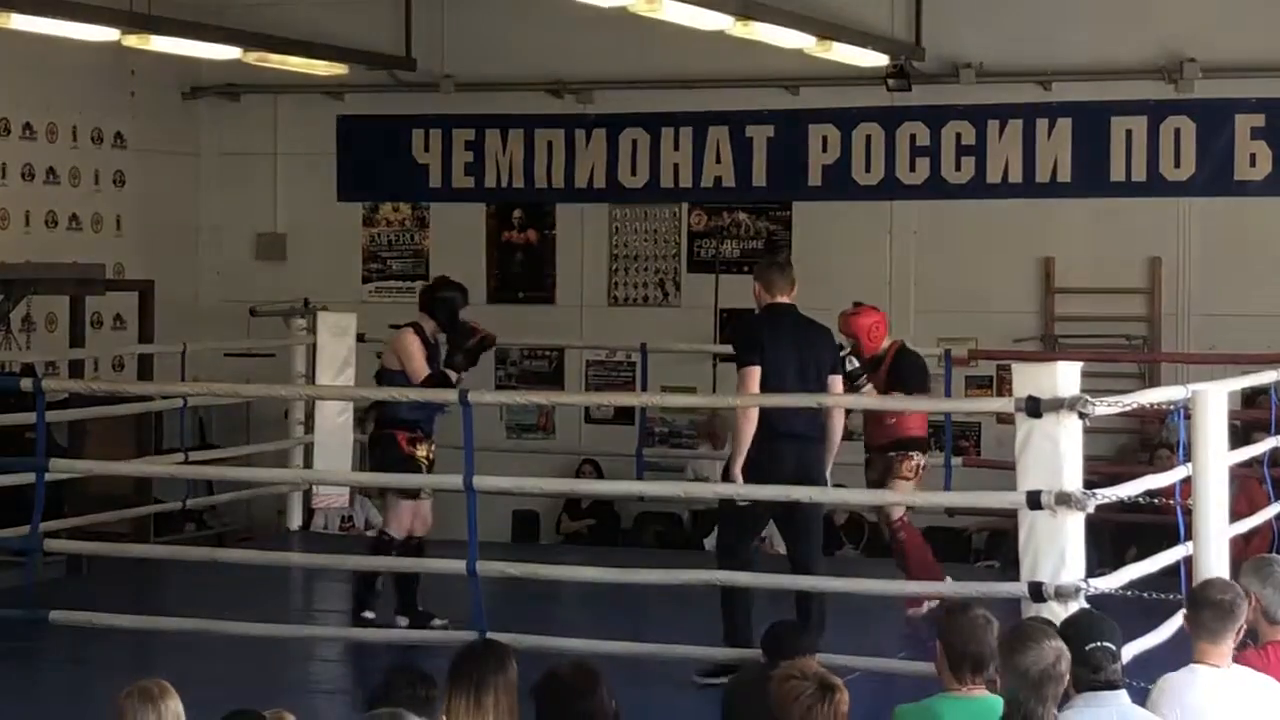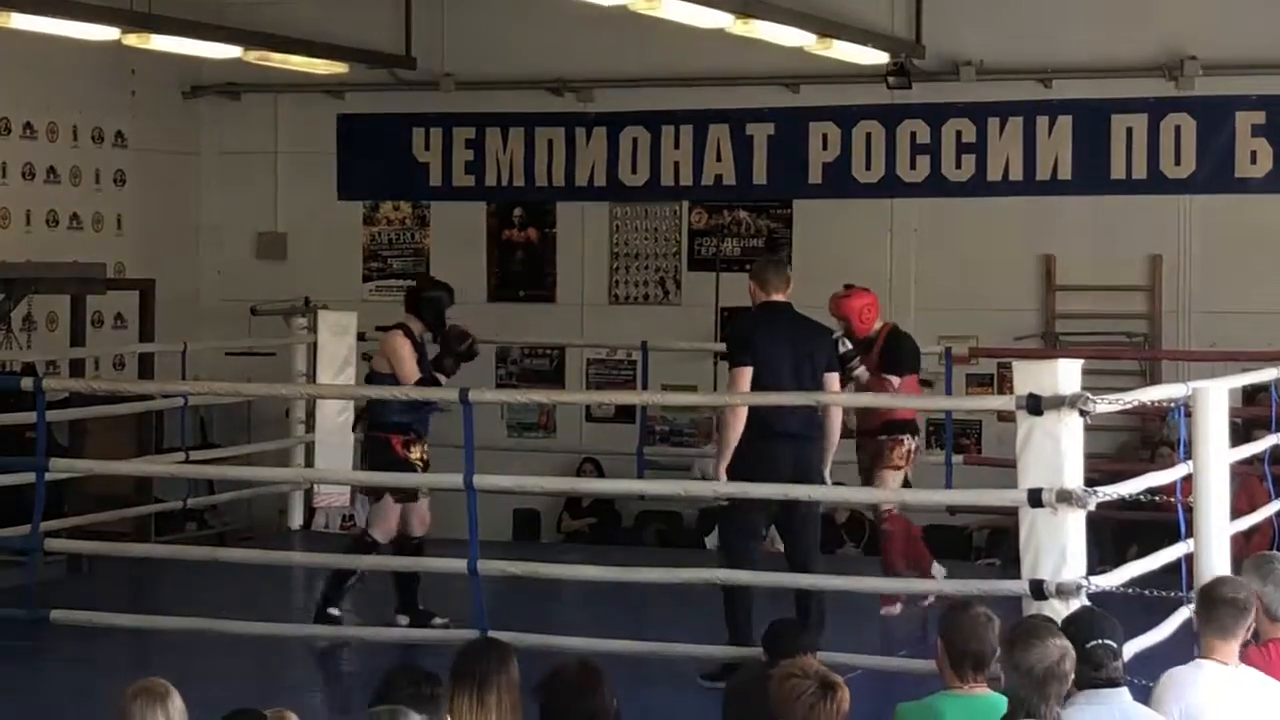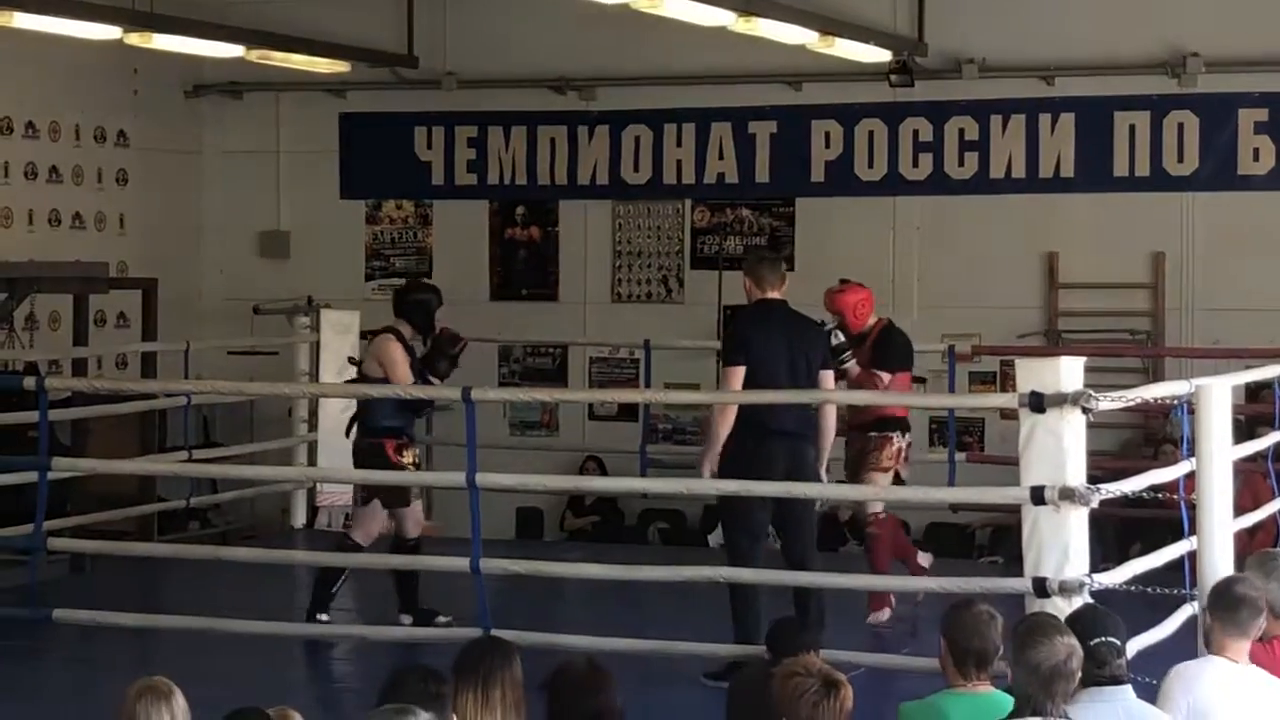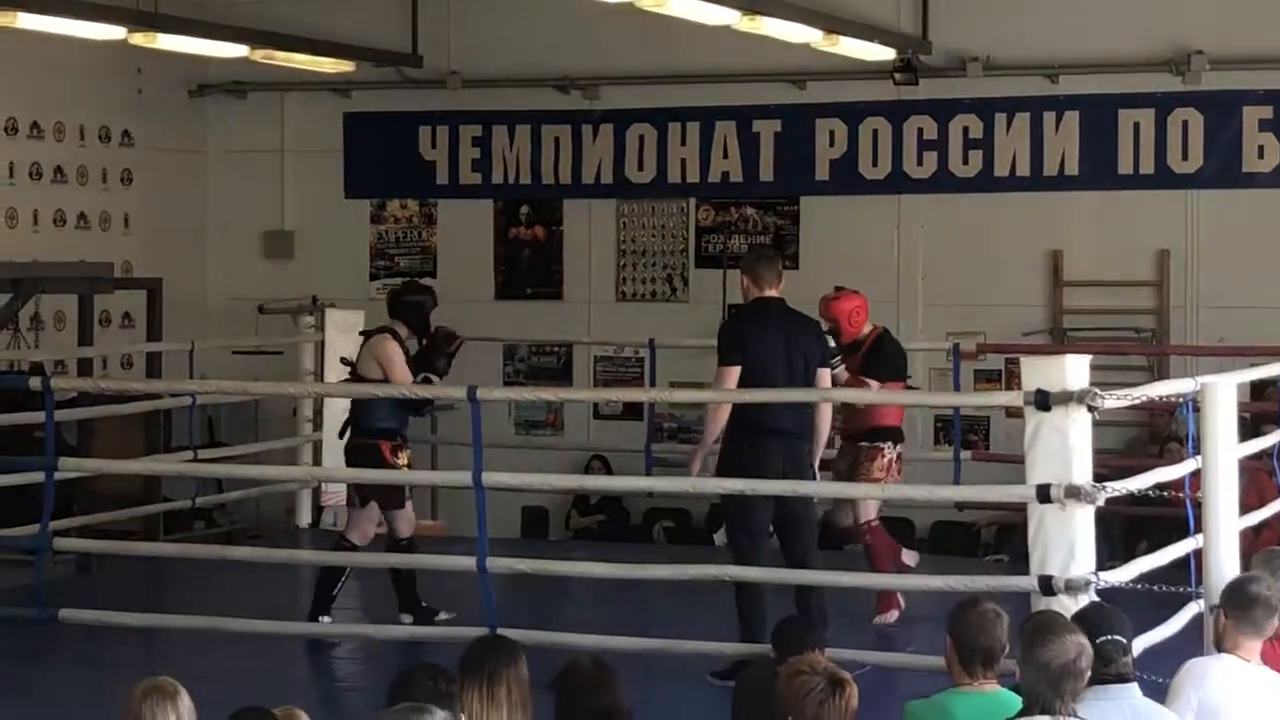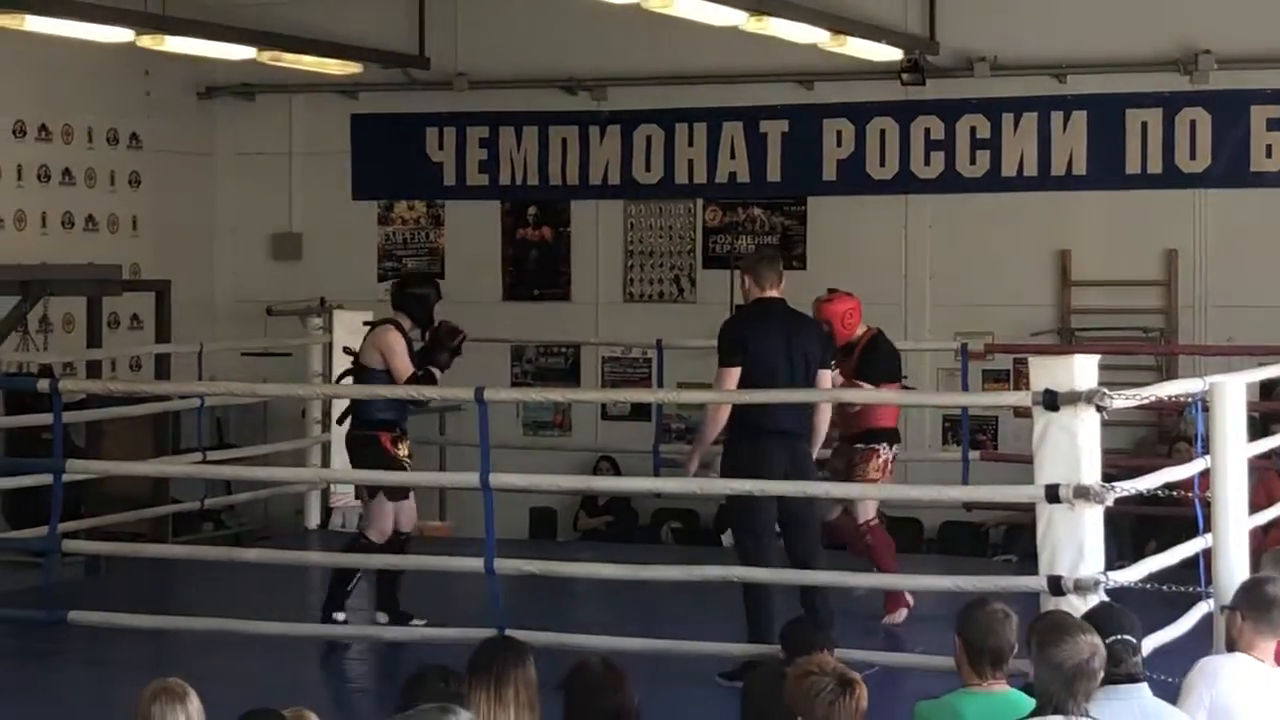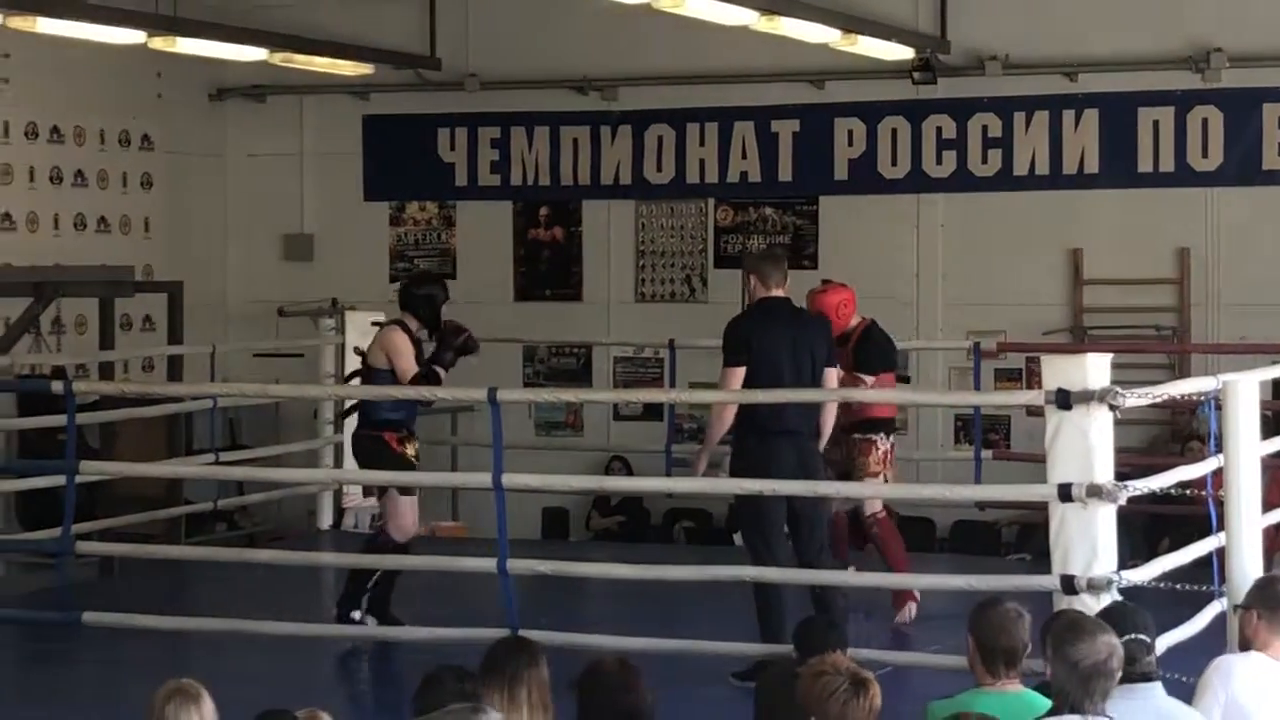
dt=0.1s
person 1, frame 1
left shoulder: (753, 330)
right shoulder: (822, 336)
left elbow: (750, 401)
right elbow: (836, 408)
left wrist: (736, 464)
right wrist: (825, 464)
left hip: (765, 453)
right hip: (808, 456)
left knee: (735, 554)
right knee: (807, 560)
person 1, frame 2
left shoulder: (747, 329)
right shoulder: (818, 333)
left elbow: (739, 401)
right elbow: (834, 405)
left wrist: (722, 462)
right wrist: (824, 463)
left hip: (759, 452)
right hip: (805, 455)
left knee: (739, 556)
right knee: (806, 558)
left ankle: (742, 658)
person 1, frame 3
left shoulder: (742, 326)
right shoulder: (812, 330)
left elbow: (730, 399)
right elbow: (828, 402)
left wrist: (709, 457)
right wrist: (819, 461)
left hip: (752, 453)
right hip: (799, 453)
left knee: (746, 557)
right knee: (803, 556)
person 1, frame 4
left shoulder: (738, 325)
right shoulder: (810, 328)
left elbow: (724, 399)
right elbow: (824, 401)
left wrist: (700, 454)
right wrist: (813, 457)
left hip: (750, 452)
right hip: (796, 451)
left knee: (749, 556)
right knee: (803, 554)
left ankle: (754, 658)
person 1, frame 5
left shoulder: (739, 327)
right shoulder: (811, 328)
left elbow: (724, 399)
right elbow: (824, 401)
left wrist: (697, 452)
left hip: (752, 452)
right hip: (798, 452)
left knee: (756, 557)
right knee: (809, 553)
person 1, frame 6
left shoulder: (743, 326)
right shoulder: (816, 326)
left elbow: (728, 400)
right elbow: (830, 398)
left wrist: (705, 452)
left hip: (759, 452)
right hip: (805, 452)
left knee: (767, 557)
right knee: (816, 551)
person 2, frame 1
left shoulder: (431, 340)
right shoulder: (406, 339)
left elbow: (441, 385)
right elbow: (427, 389)
left wrist: (470, 353)
right wrist: (461, 354)
left hip: (414, 442)
right hip: (397, 441)
left knee: (418, 528)
right knee: (397, 528)
left ankle: (408, 610)
right ankle: (363, 608)
person 2, frame 2
left shoulder: (414, 341)
right shoulder: (398, 340)
left elbow: (426, 392)
right elbow: (421, 394)
left wrist: (453, 357)
right wrist: (449, 361)
left hip: (408, 445)
right hip: (390, 443)
left knee: (417, 526)
right knee: (382, 531)
left ankle: (409, 608)
right ankle: (329, 606)
person 2, frame 3
left shoulder: (397, 344)
right shoulder: (389, 345)
right elbow: (416, 400)
left wrist: (433, 359)
right wrist: (441, 364)
left hip: (396, 449)
right hip: (382, 449)
left knee: (412, 527)
right knee: (363, 534)
left ankle: (411, 609)
right ankle: (317, 612)
person 2, frame 4
left shoulder: (391, 343)
right shoulder: (386, 345)
right elbow: (416, 400)
left wrist: (429, 356)
right wrist: (439, 361)
left hip: (388, 449)
right hip: (375, 450)
left knee: (404, 528)
right knee: (359, 535)
left ankle: (411, 607)
right ankle: (319, 614)
person 2, frame 5
left shoulder: (394, 334)
right shoulder: (389, 335)
right elbow: (416, 388)
left wrist: (434, 351)
right wrist: (441, 354)
left hip: (388, 441)
right hip: (375, 441)
left knee: (404, 523)
right knee: (379, 531)
left ankle: (390, 607)
right ankle: (333, 609)
person 2, frame 6
left shoulder: (404, 336)
right shoulder: (394, 336)
left elbow: (416, 378)
right elbow: (419, 389)
left wrist: (446, 352)
right wrist: (447, 354)
left hip: (396, 441)
right hip: (382, 441)
left knee: (403, 527)
right knee: (402, 529)
left ankle: (377, 610)
right ankle: (350, 605)
person 3, frame 1
left shoulder: (907, 361)
right shoulder: (866, 362)
left elbow: (892, 411)
left wrist: (859, 381)
left hip: (907, 451)
right hip: (877, 452)
left knee: (893, 510)
right knee: (894, 523)
right ankle: (933, 583)
person 3, frame 2
left shoulder: (899, 343)
right shoulder: (860, 345)
left elbow: (885, 394)
left wrist: (852, 363)
left hip: (897, 435)
right hip: (868, 437)
left knee: (882, 503)
right knee: (887, 514)
right ankle: (928, 569)
person 3, frame 3
left shoulder: (891, 339)
right shoulder: (855, 339)
left elbow: (874, 387)
left wrist: (842, 355)
right wrist: (826, 355)
left hip: (888, 433)
right hip: (859, 433)
left knee: (871, 507)
right knee: (870, 511)
left ankle: (882, 597)
right ankle: (916, 560)
person 3, frame 4
left shoulder: (885, 348)
right shoulder: (850, 346)
right elbow: (828, 386)
left wrist: (833, 361)
left hip: (880, 442)
right hip: (853, 441)
left knee: (864, 516)
right knee: (841, 521)
left ankle: (889, 597)
right ankle: (898, 556)
person 3, frame 5
left shoulder: (878, 350)
right shoulder: (846, 348)
left elbow: (856, 399)
right elbow: (835, 391)
left hip: (876, 443)
right hip: (849, 441)
left knee: (864, 516)
right knee: (828, 513)
left ankle: (897, 595)
right ankle: (880, 560)
person 3, frame 6
left shoulder: (873, 340)
right shoulder: (842, 338)
left elbow: (856, 391)
right elbow: (835, 385)
left hip: (873, 433)
right hip: (847, 432)
left knee: (870, 510)
left ankle: (906, 590)
right ankle: (843, 570)
